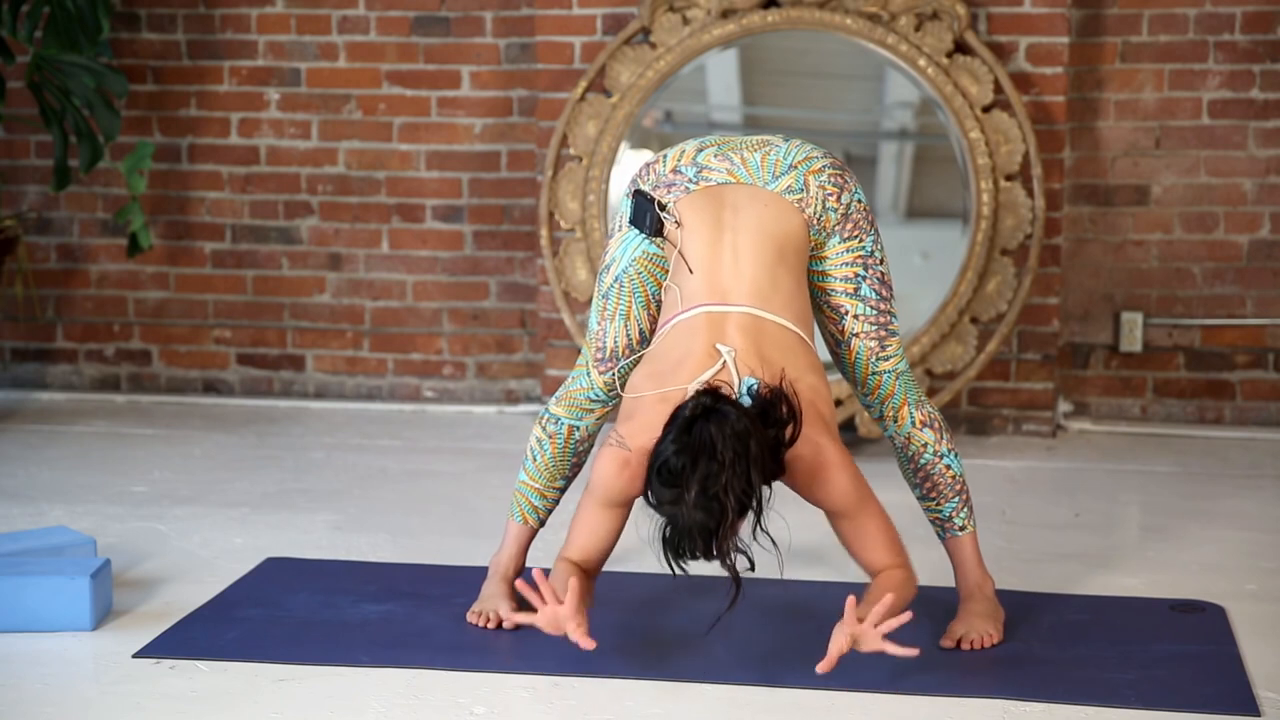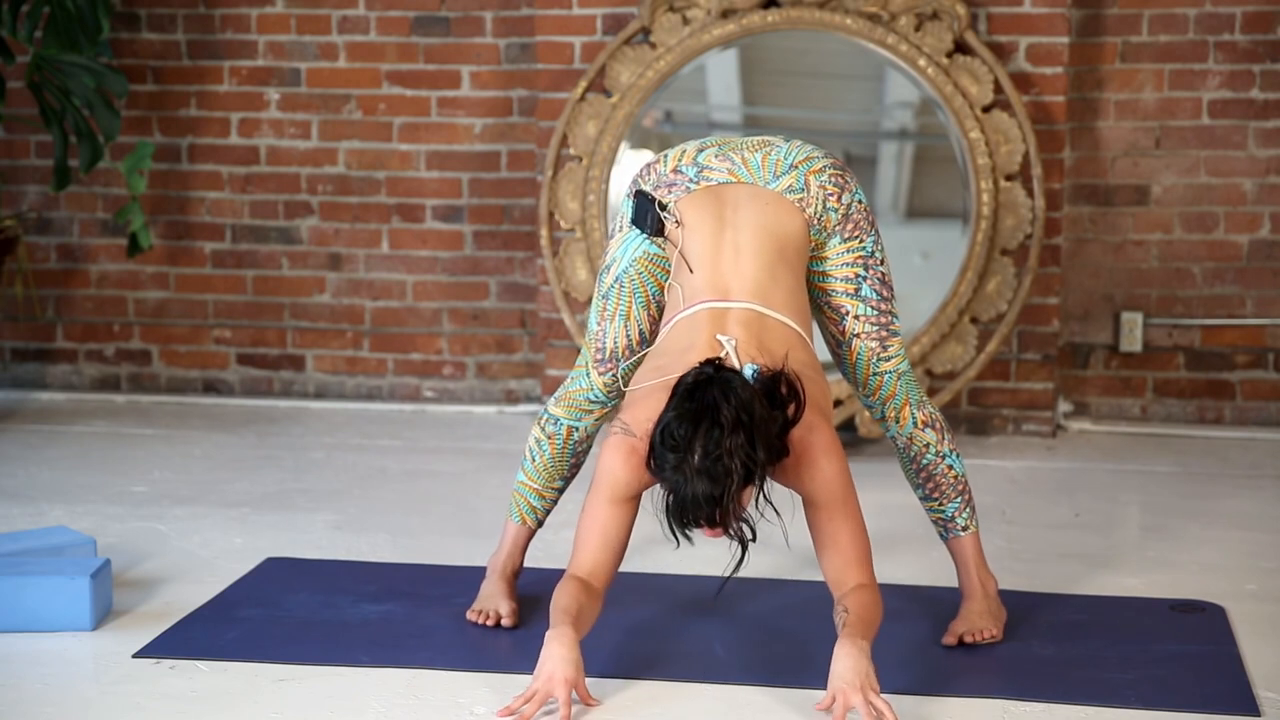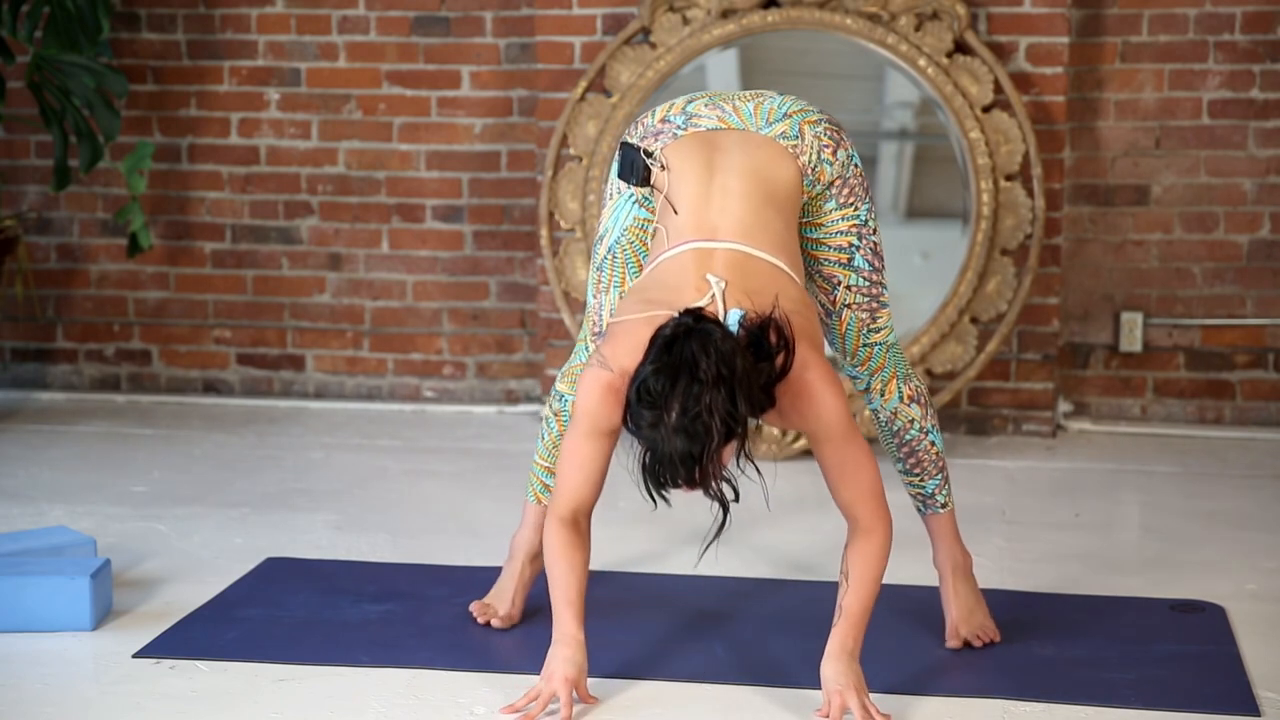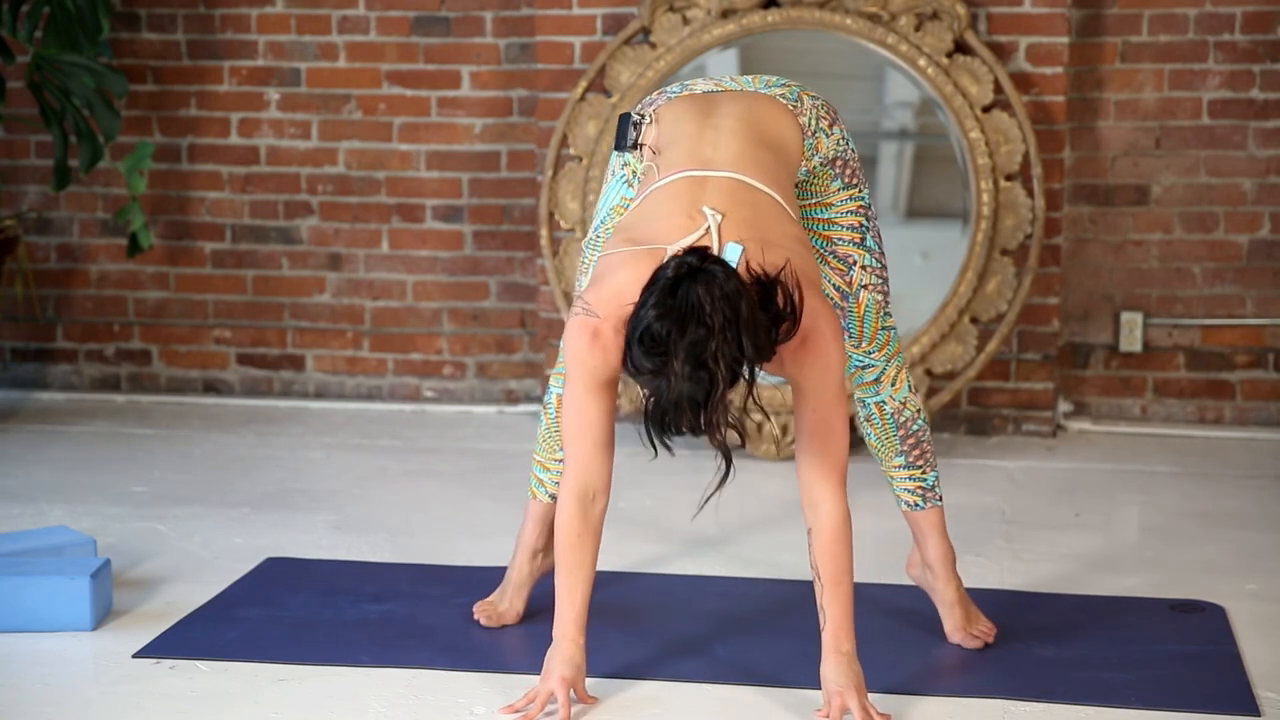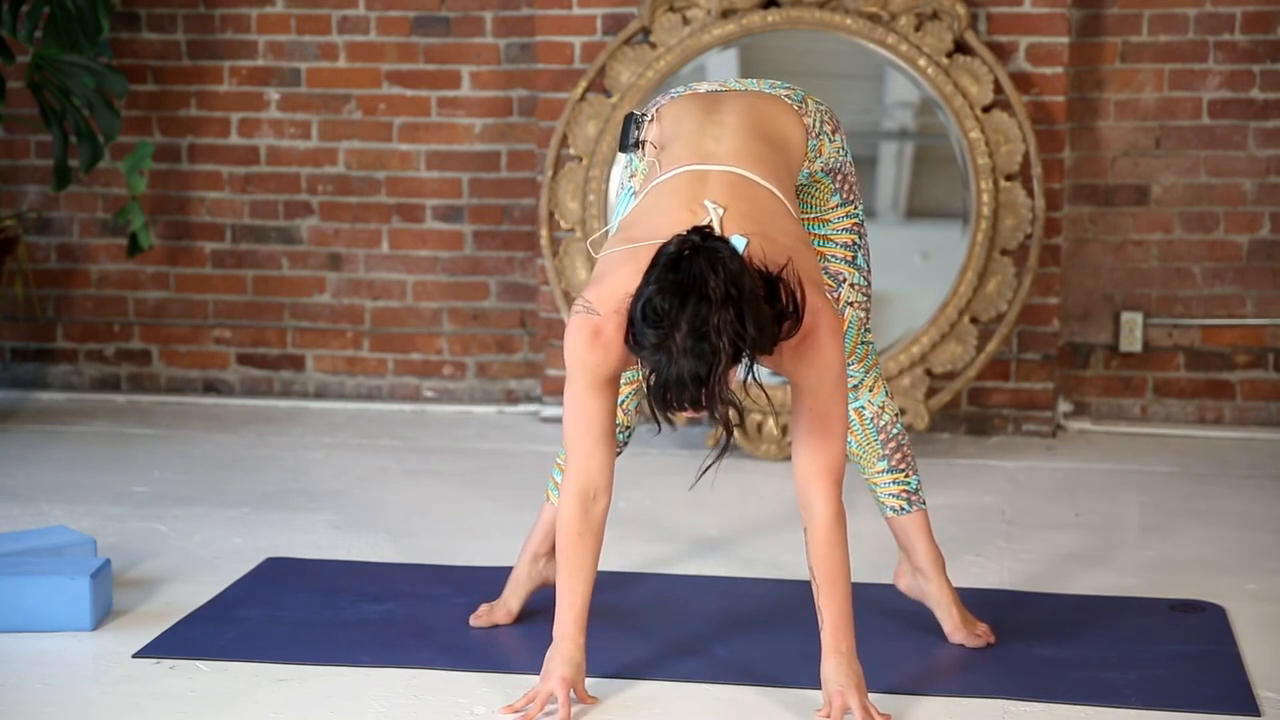
dt=1s
person 1, frame 1
left shoulder: (810, 447)
right shoulder: (635, 443)
left elbow: (892, 567)
right elbow: (576, 560)
left wrist: (863, 619)
right wrist: (567, 601)
left knee: (893, 395)
right knee: (592, 386)
left ankle: (975, 582)
right ankle: (505, 564)
person 1, frame 2
left shoulder: (806, 439)
right shoulder: (635, 436)
left elbow: (856, 585)
right elbow: (585, 578)
left wrist: (853, 648)
right wrist: (560, 638)
left knee: (892, 392)
right knee: (592, 385)
left ankle: (977, 580)
right ankle: (505, 561)
person 1, frame 3
left shoulder: (799, 377)
right shoulder: (615, 370)
left elbow: (869, 523)
right elbow: (568, 514)
left wrist: (842, 657)
right wrist: (566, 644)
left knee: (876, 364)
left ankle: (951, 558)
right ankle: (523, 553)
person 1, frame 4
left shoulder: (803, 324)
right shoulder: (602, 317)
left elbow: (825, 496)
right elbow: (585, 490)
left wrist: (839, 659)
right wrist: (565, 648)
left knee: (872, 353)
right knee: (575, 366)
left ankle: (935, 562)
right ankle: (531, 553)
person 1, frame 5
left shoulder: (804, 320)
right shoulder: (602, 314)
left elbow: (821, 498)
right elbow: (586, 487)
left wrist: (839, 660)
right wrist: (565, 648)
left knee: (852, 370)
right knee: (609, 389)
left ankle: (924, 569)
right ankle: (538, 557)
